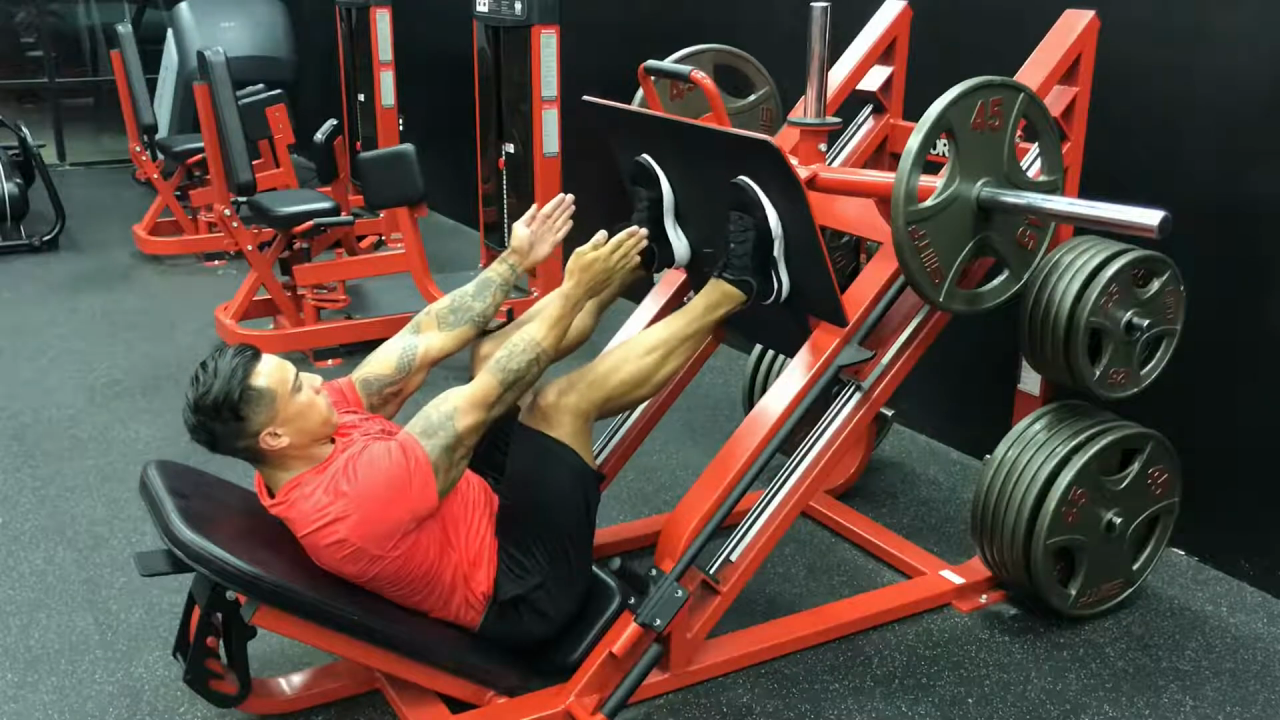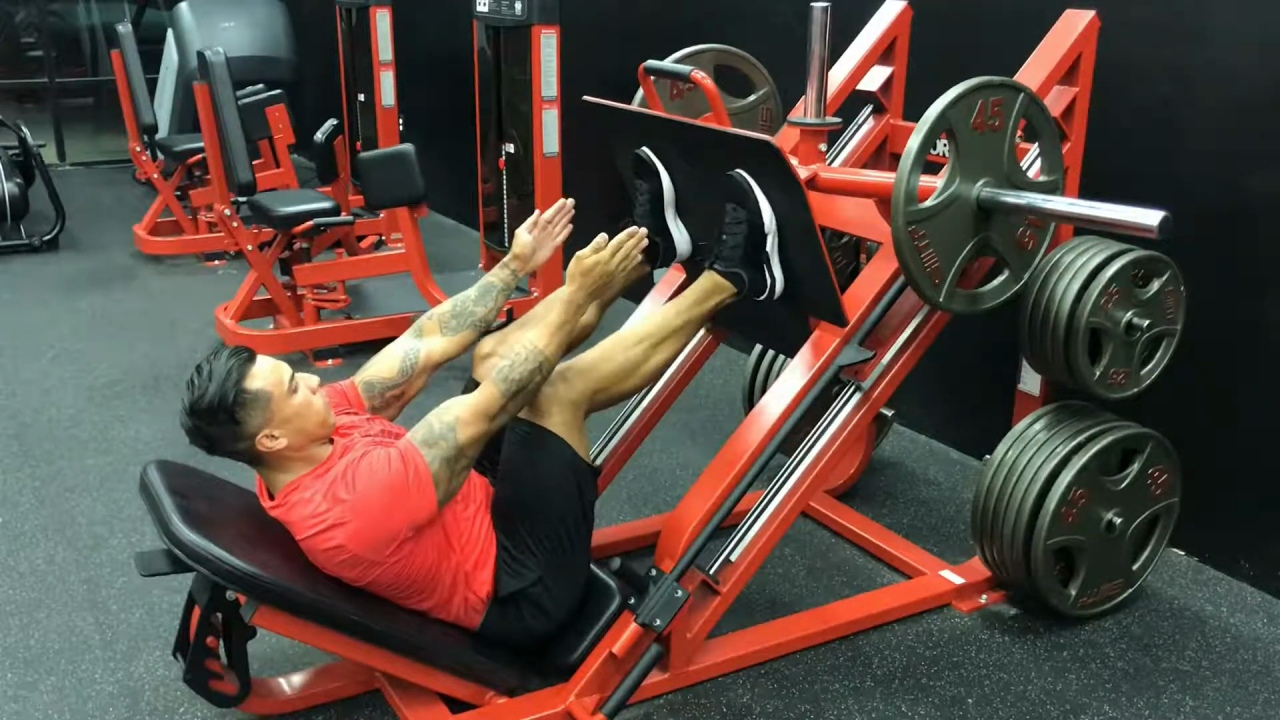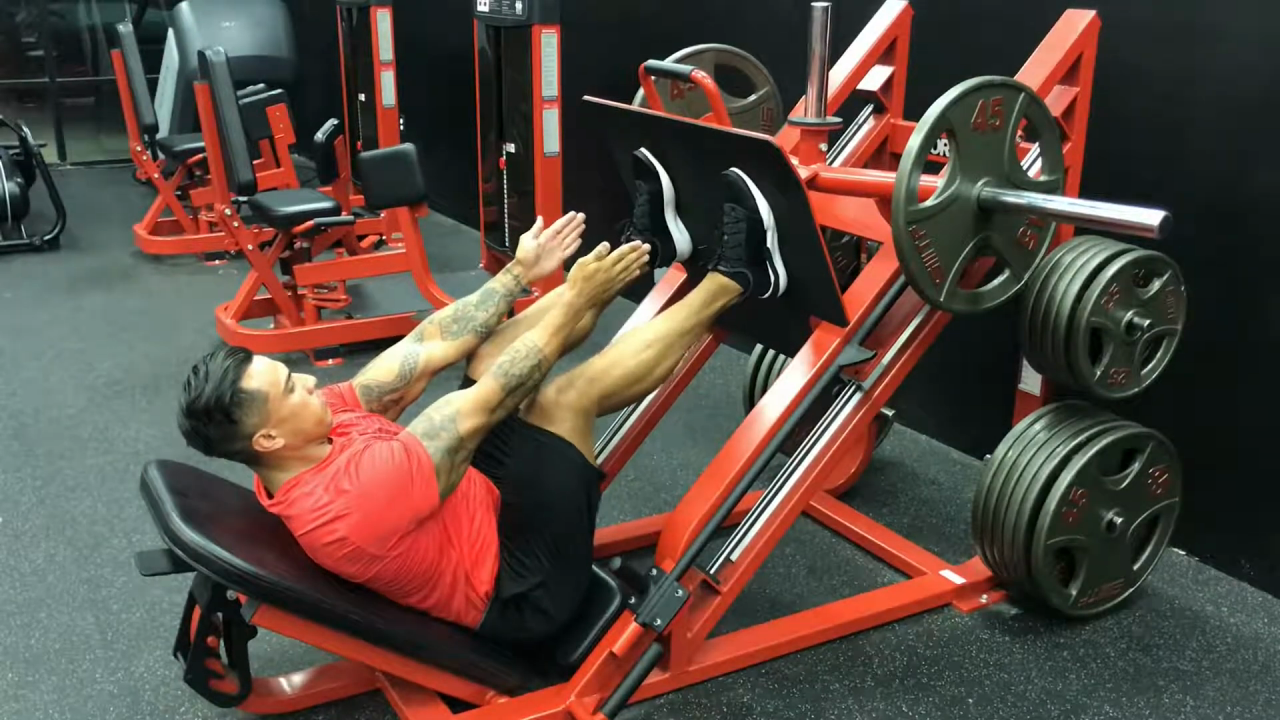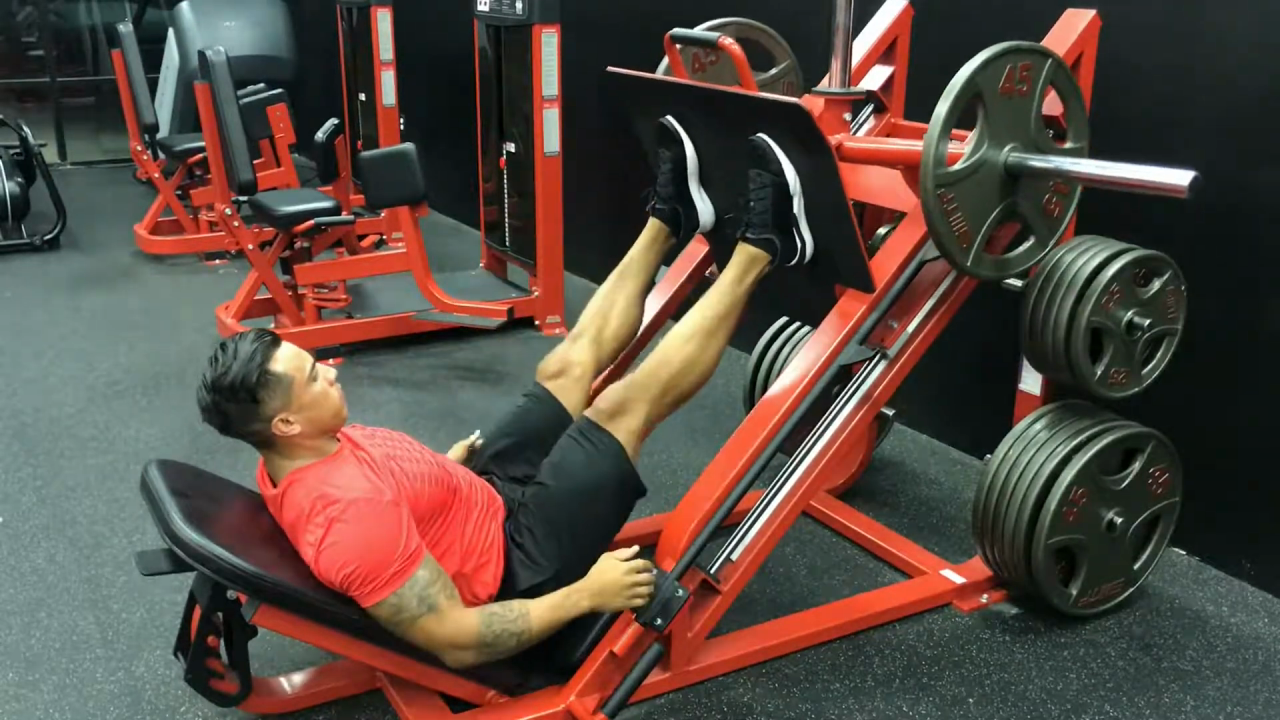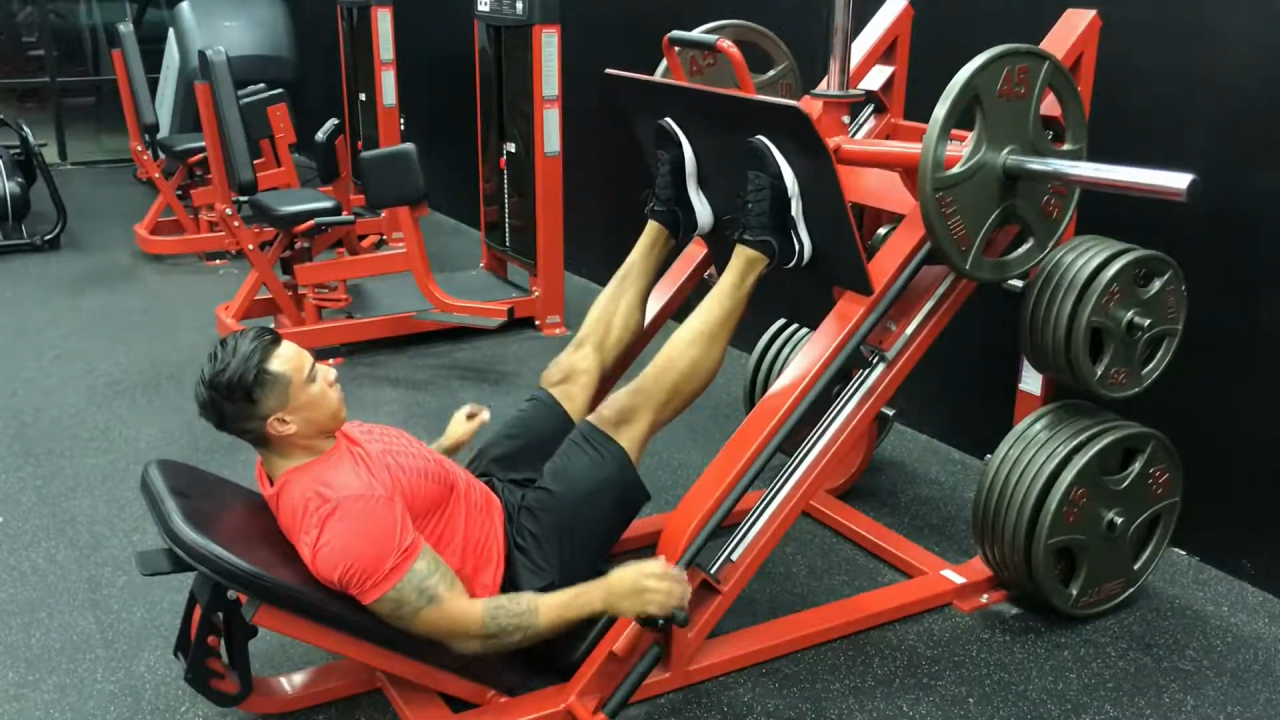
dt=1s
person 1, frame 1
left shoulder: (302, 444)
right shoulder: (351, 497)
left elbow: (425, 343)
right elbow: (488, 401)
left wrist: (515, 260)
right wrist: (576, 290)
left hip: (487, 511)
right hip: (521, 590)
left knee: (491, 350)
right knee: (560, 401)
left ankle: (644, 253)
right ankle: (735, 286)
person 1, frame 2
left shoulder: (312, 430)
right shoulder: (349, 502)
left elbow: (425, 347)
right elbow: (492, 408)
left wrist: (517, 264)
right wrist: (578, 294)
left hip: (487, 510)
right hip: (520, 590)
left knee: (494, 352)
right knee: (558, 389)
left ankle: (647, 249)
right ankle: (728, 281)
person 1, frame 3
left shoulder: (314, 429)
right shoulder: (352, 497)
left elbow: (428, 350)
right elbow: (490, 403)
left wrist: (519, 272)
right wrist: (579, 299)
left hip: (484, 507)
right hip: (521, 589)
left knee: (493, 348)
right knee: (561, 397)
left ankle: (647, 245)
right ankle: (732, 281)
person 1, frame 4
left shoulder: (298, 456)
right shoulder: (346, 518)
right elbow: (458, 644)
left wrist: (447, 464)
right wrist: (588, 594)
left hip: (488, 499)
right hip: (523, 568)
left knee: (567, 366)
right knee: (621, 406)
left ankle: (668, 220)
right ankle: (759, 251)
person 1, frame 5
left shoulder: (300, 453)
right shoulder: (343, 519)
right elbow: (466, 631)
left wrist: (443, 446)
right wrist: (607, 592)
left hip: (487, 503)
right hip: (518, 553)
left knee: (573, 371)
right knee: (625, 412)
left ankle: (668, 221)
right ankle: (756, 253)
